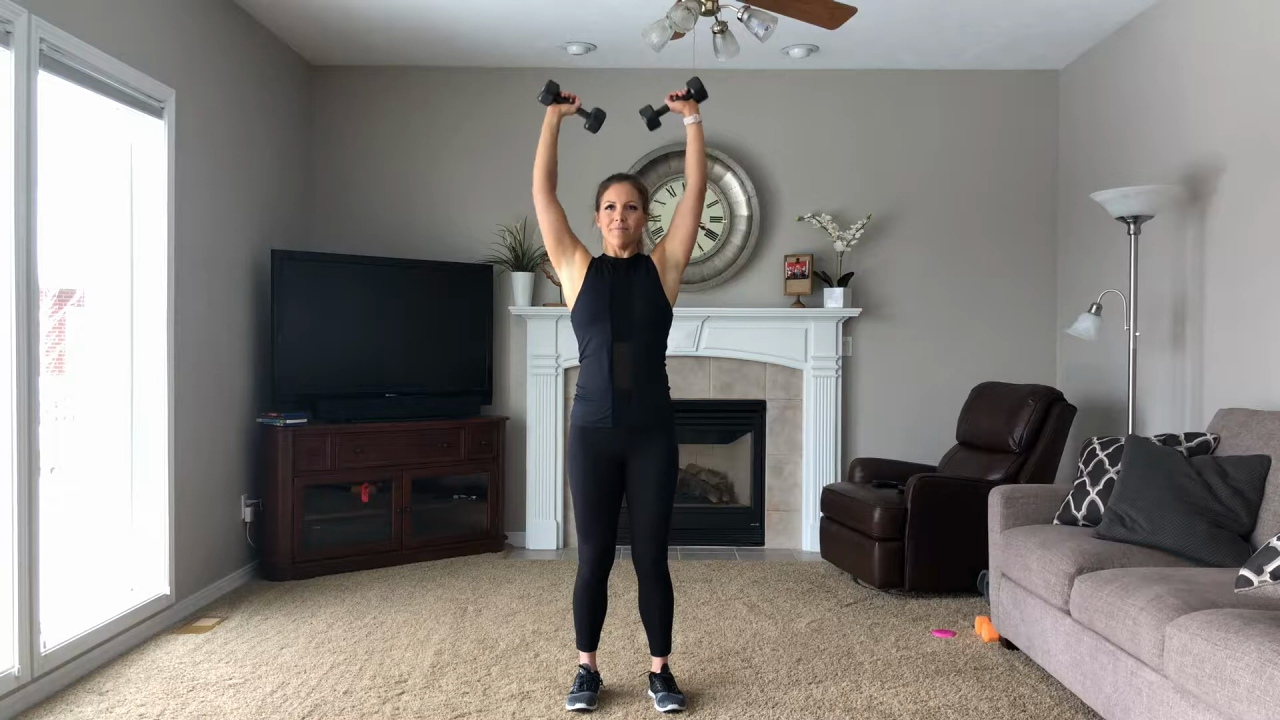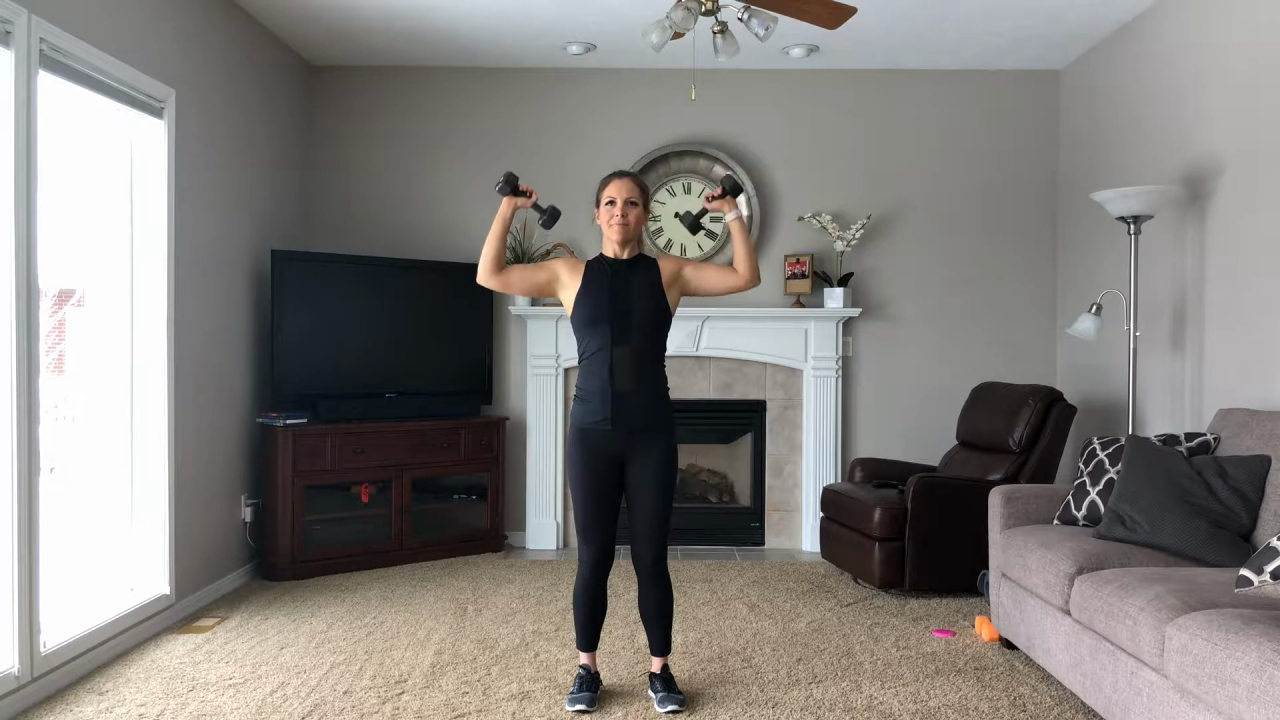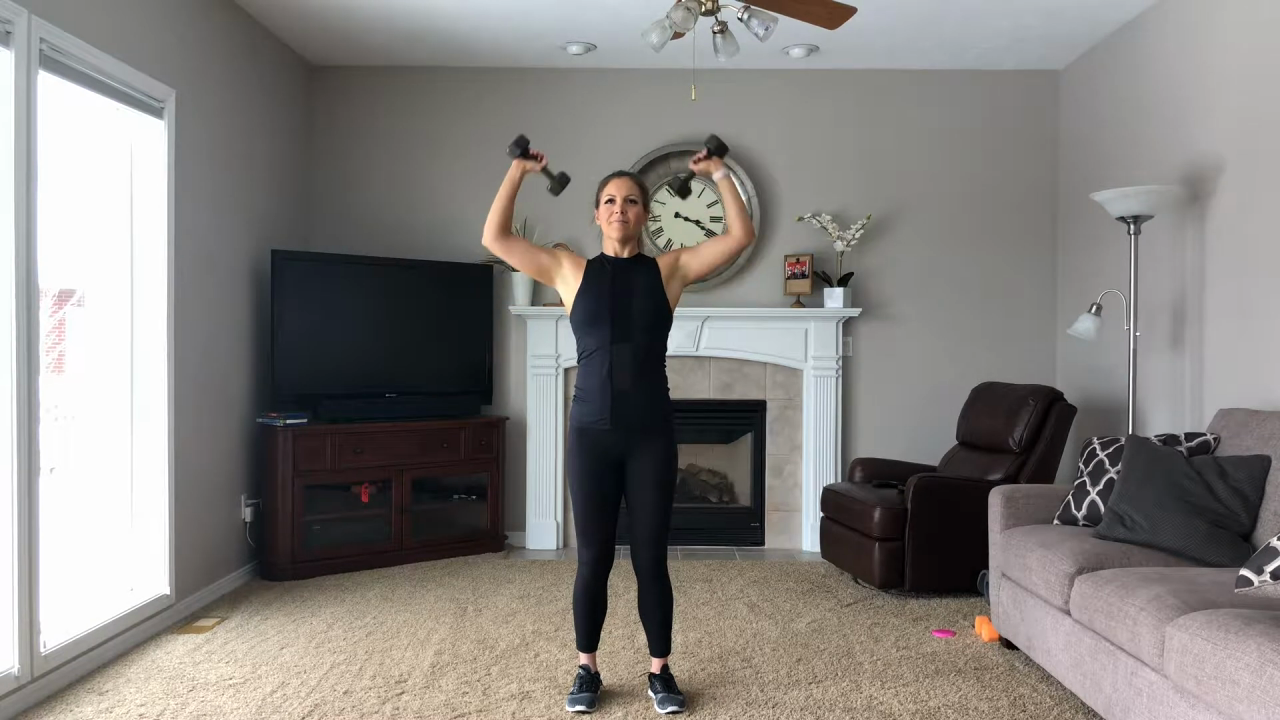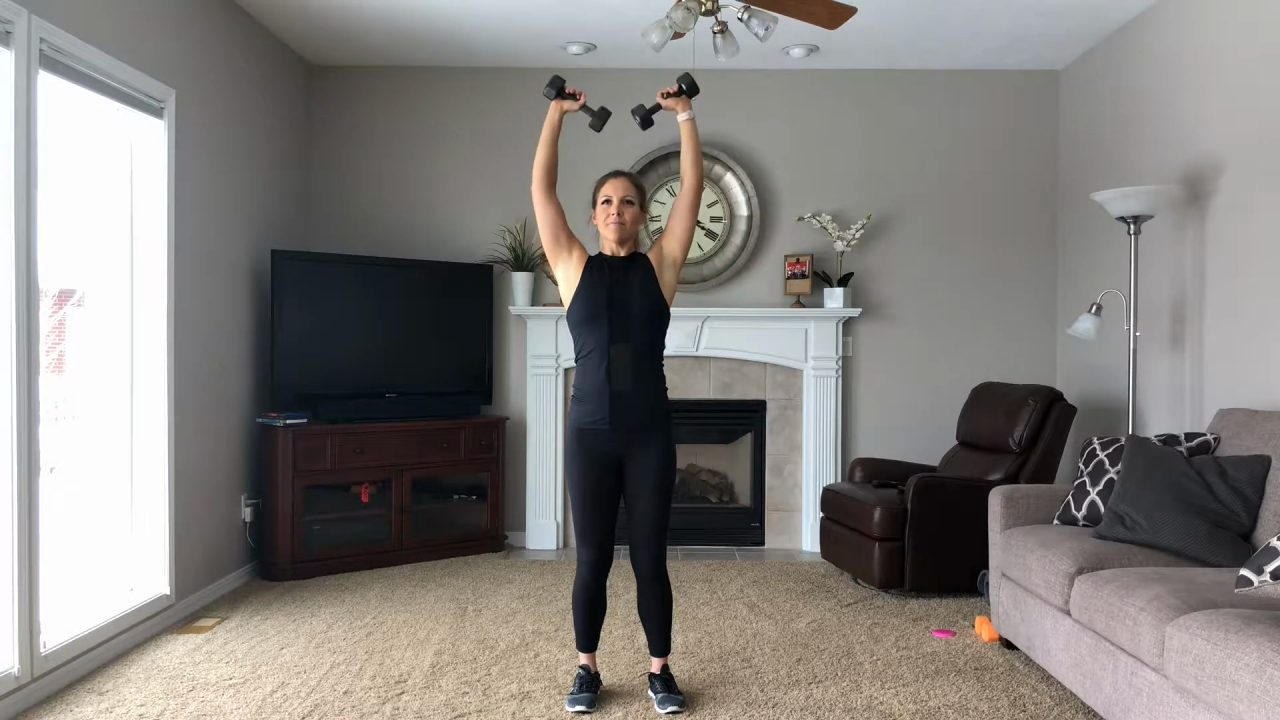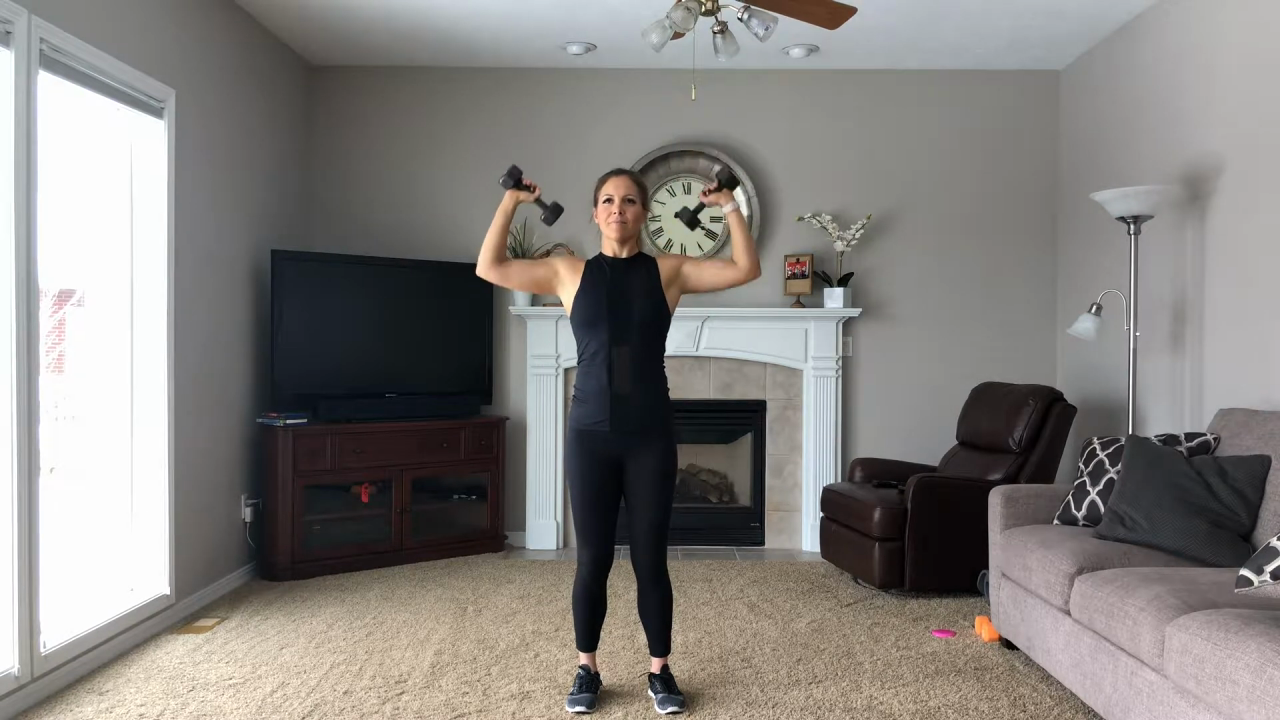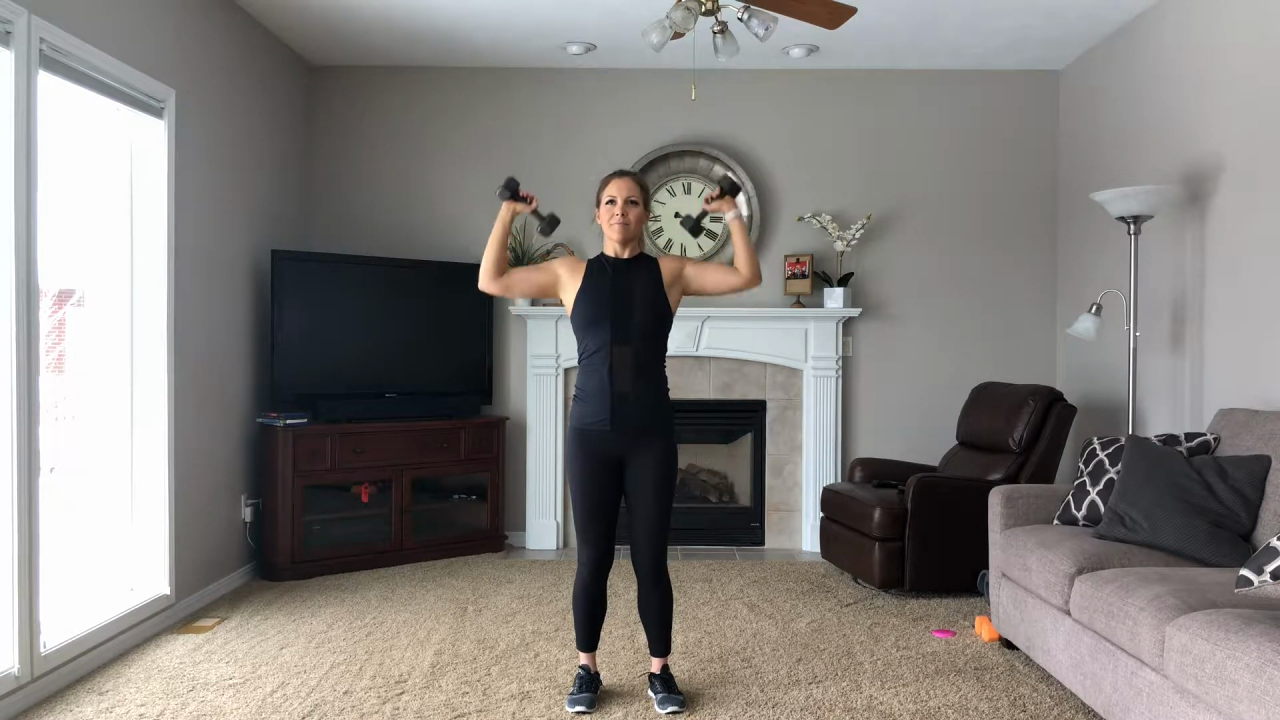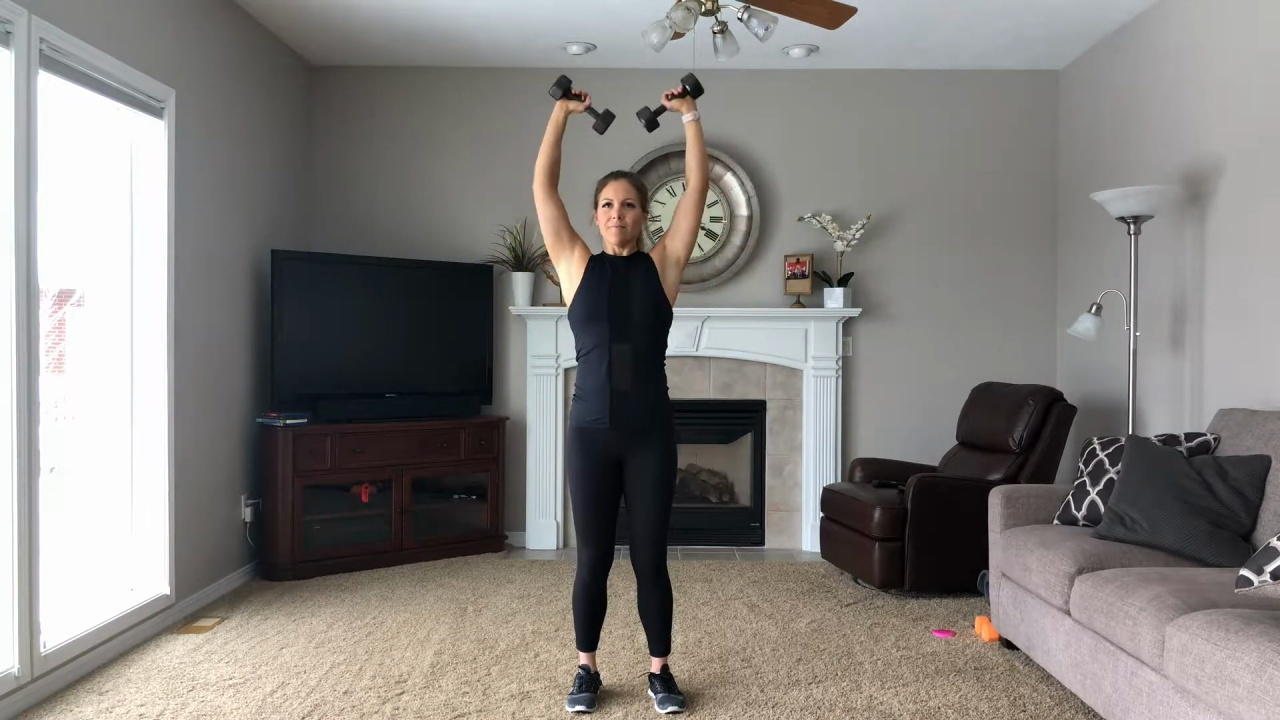
dt=0.7s
person 1, frame 1
left shoulder: (662, 267)
right shoulder: (576, 268)
left elbow: (696, 189)
right elbow: (541, 191)
left wrist: (691, 119)
right wrist: (554, 117)
left hip: (652, 435)
right hip: (593, 434)
left knee: (651, 559)
right knee: (593, 557)
right ankle: (587, 669)
person 1, frame 2
left shoulder: (668, 272)
right shoulder: (570, 273)
left elbow: (746, 275)
right elbow: (490, 274)
left wrist: (730, 211)
right wrist: (507, 207)
left hip: (651, 433)
right hip: (591, 432)
left knee: (651, 558)
right knee: (593, 558)
left ankle: (660, 670)
right ankle: (587, 669)
person 1, frame 3
left shoulder: (668, 269)
right shoulder: (571, 270)
left elbow: (741, 235)
right elbow: (495, 237)
left wrist: (718, 175)
right wrist: (519, 172)
left hip: (651, 432)
right hip: (591, 431)
left knee: (650, 558)
right knee: (593, 558)
left ankle: (660, 670)
right ankle: (586, 669)
person 1, frame 4
left shoulder: (660, 265)
right shoulder: (573, 266)
left elbow: (691, 185)
right elbow: (541, 185)
left wrist: (684, 116)
right wrist: (557, 113)
left hip: (649, 435)
right hip: (590, 434)
left knee: (649, 560)
right knee: (592, 560)
right ankle: (587, 669)
person 1, frame 5
left shoulder: (667, 270)
right shoulder: (570, 271)
left elbow: (746, 269)
right elbow: (488, 269)
left wrist: (729, 207)
right wrist: (509, 204)
left hip: (650, 435)
right hip: (590, 433)
left knee: (650, 559)
right knee: (592, 559)
left ankle: (660, 670)
right ankle: (587, 669)
person 1, frame 6
left shoulder: (669, 270)
right shoulder: (571, 271)
left elbow: (747, 277)
right elbow: (491, 281)
left wrist: (732, 216)
right wrist: (506, 214)
left hip: (651, 435)
right hip: (591, 433)
left knee: (651, 559)
right knee: (592, 558)
left ankle: (660, 670)
right ankle: (586, 669)
person 1, frame 7
left shoulder: (663, 264)
right shoulder: (576, 264)
left elbow: (698, 185)
right elbow: (542, 184)
left wrist: (688, 116)
right wrist: (561, 113)
left hip: (650, 434)
right hip: (590, 432)
left knee: (650, 558)
right knee: (593, 558)
